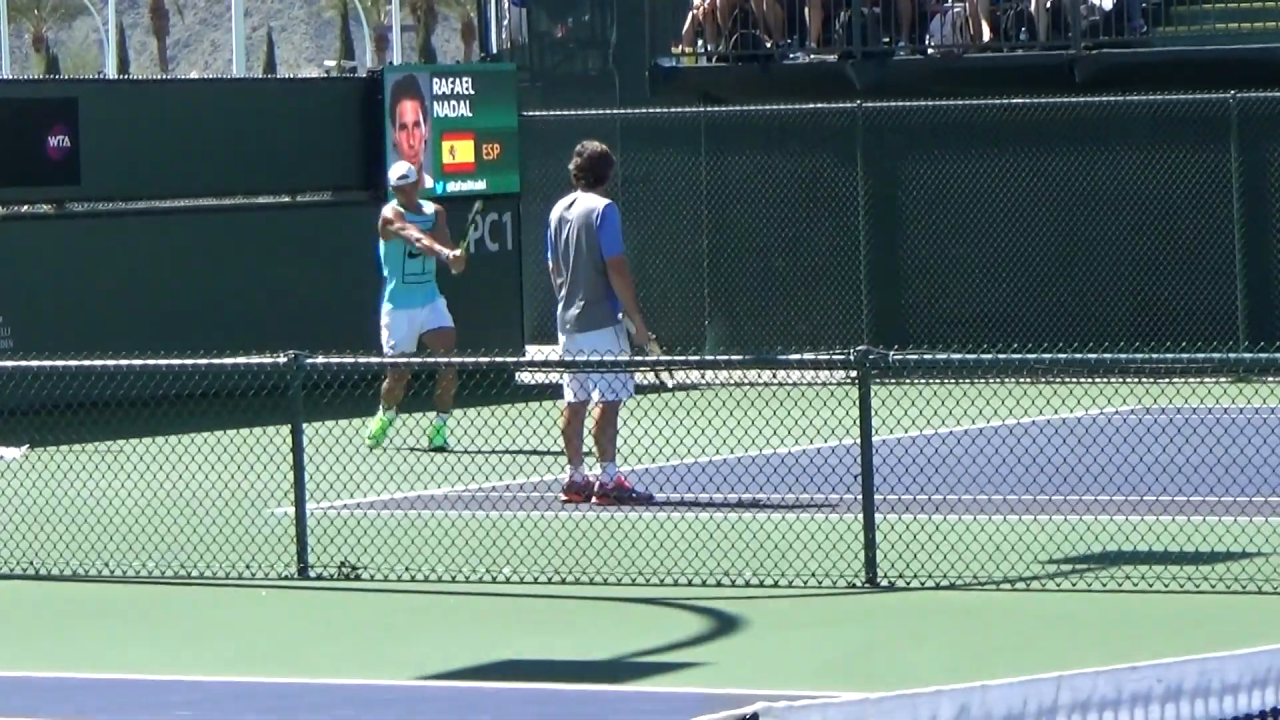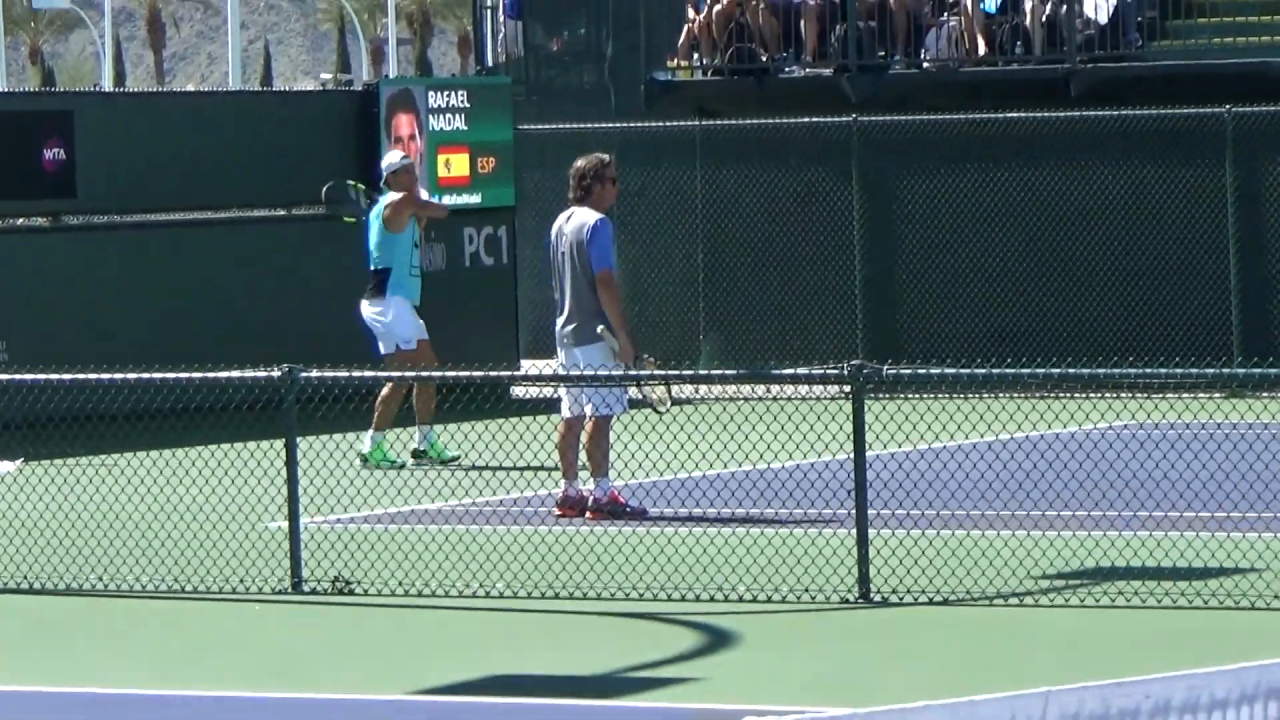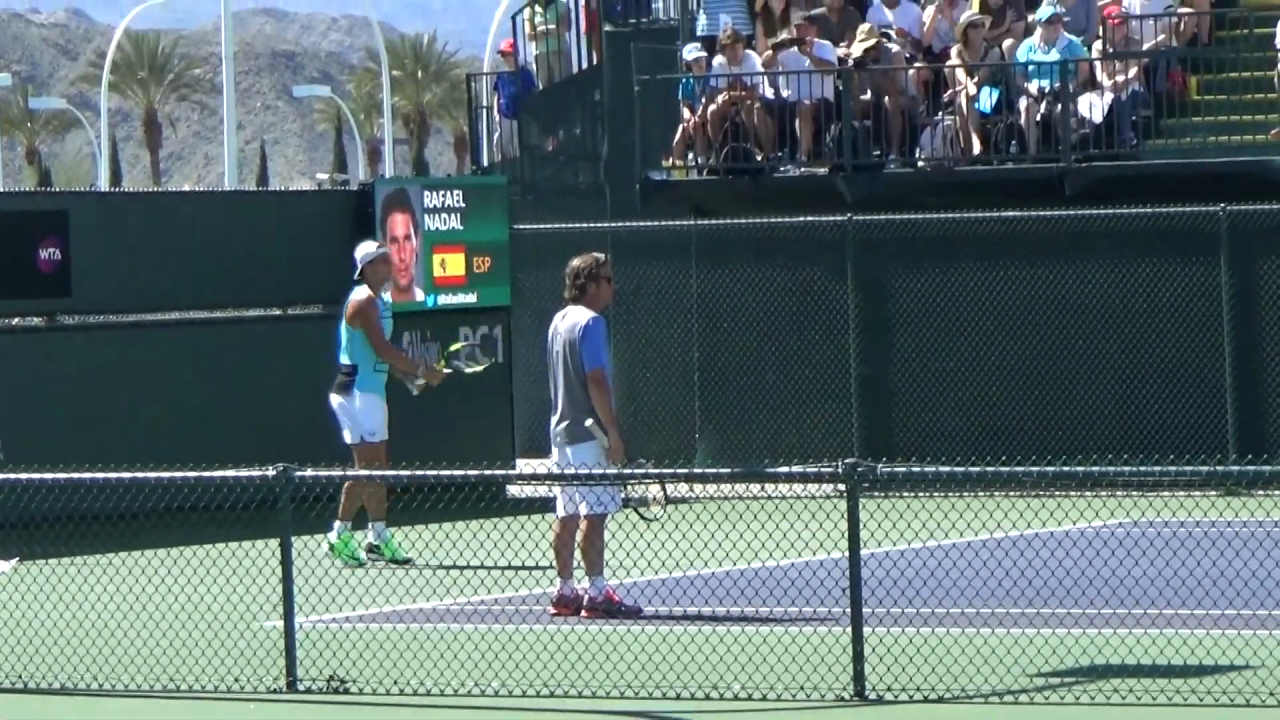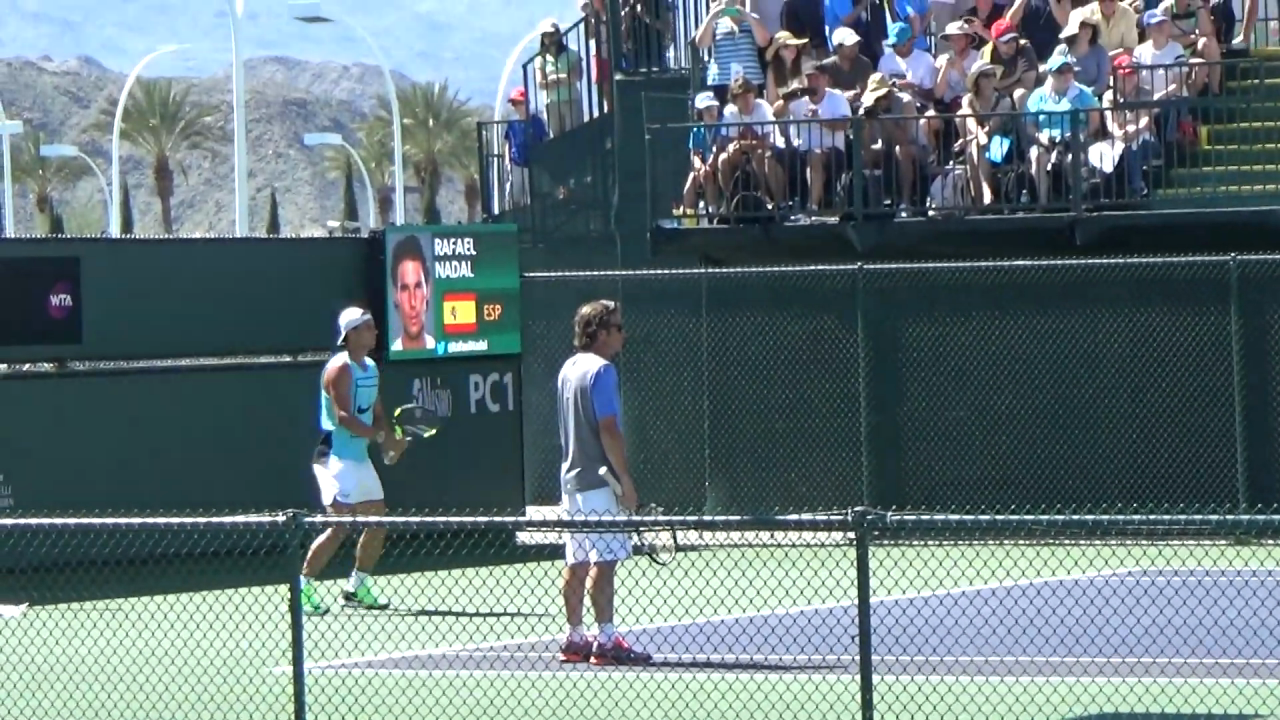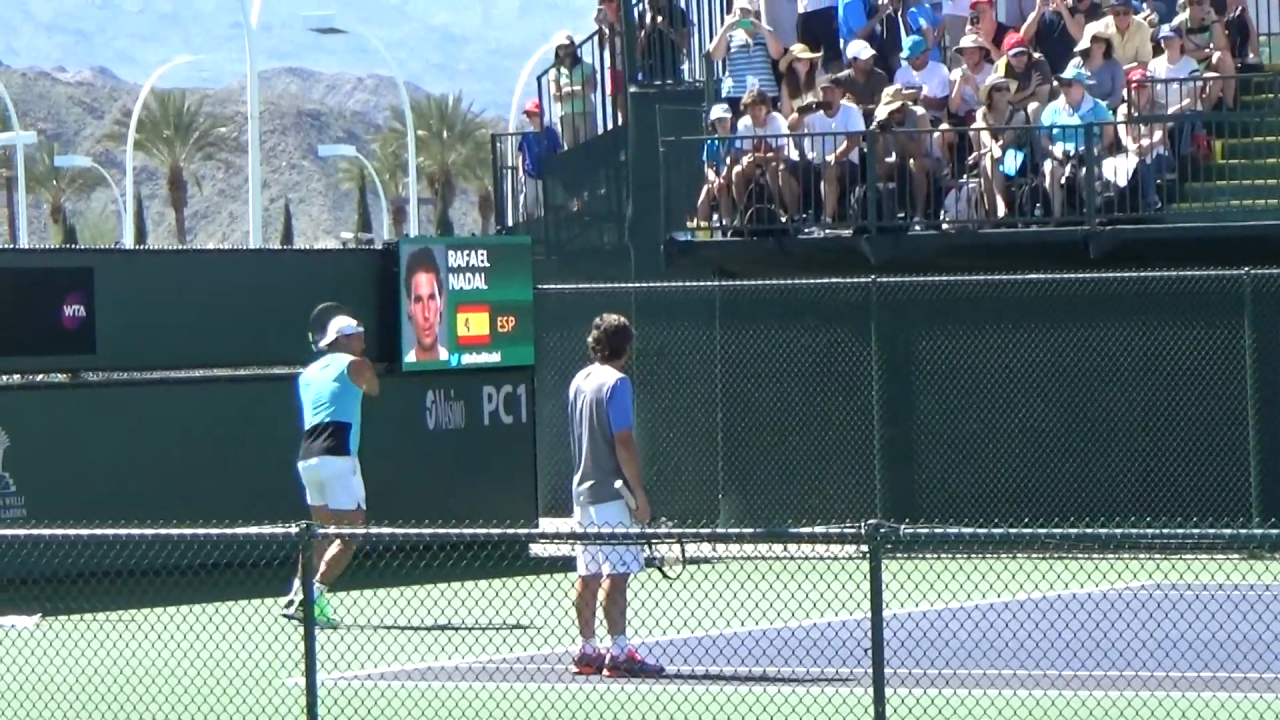
dt=0.5s
person 1, frame 1
left shoulder: (558, 210)
right shoulder: (604, 209)
right elbow: (616, 269)
right wrist: (636, 317)
left hip: (569, 321)
right hip: (601, 322)
left knee: (574, 402)
right knee: (608, 400)
left ankle: (576, 479)
right ankle: (608, 482)
person 1, frame 2
left shoulder: (561, 223)
right shoulder: (597, 223)
right elbow: (605, 284)
right wrist: (623, 335)
left hip: (567, 334)
right hip: (596, 336)
left knee: (571, 415)
right knee: (600, 415)
left ankle: (570, 494)
right ankle: (602, 496)
person 1, frame 3
left shoulder: (559, 321)
right shoulder: (590, 322)
right elbow: (596, 383)
right wrist: (613, 433)
left hip: (563, 431)
right hip: (588, 435)
left knee: (567, 515)
right knee: (594, 514)
left ankle: (565, 593)
right ankle: (597, 595)
person 1, frame 4
left shoulder: (569, 368)
right shoulder: (601, 370)
right elbow: (608, 430)
right wrist: (625, 479)
left hip: (573, 477)
right hip: (599, 481)
left knee: (576, 561)
right knee: (604, 561)
left ankle: (575, 639)
right ankle: (606, 642)
person 1, frame 5
left shoulder: (579, 381)
right shoulder: (616, 382)
right elbow: (623, 443)
right wrist: (639, 492)
left hip: (584, 489)
right hip: (611, 493)
left knee: (588, 574)
right knee: (617, 574)
left ankle: (587, 651)
right ankle: (619, 654)
person 2, frame 1
left shoulder: (434, 212)
right shoulder: (390, 215)
left elbow: (444, 242)
right elbow: (417, 237)
left wrist: (454, 255)
right wrist: (444, 252)
left hip: (430, 301)
right hip: (398, 305)
right knee: (398, 375)
left ankle: (439, 428)
right ankle: (386, 415)
person 2, frame 2
left shoulder: (393, 206)
right shoulder: (402, 201)
right elbow: (441, 211)
right wrist: (426, 206)
left hip: (401, 302)
right hip: (387, 301)
left knee: (426, 370)
left ankle: (426, 443)
right ankle: (373, 446)
person 2, frame 3
left shoulder: (380, 300)
right shoulder: (363, 300)
right elbow: (381, 350)
left wrist: (412, 376)
right wrist: (422, 371)
left hip: (373, 393)
right hip: (356, 393)
left knee: (379, 467)
right knee: (367, 466)
left ankle: (378, 539)
right ankle: (340, 535)
person 2, frame 4
left shoulder: (370, 367)
right shoulder: (341, 368)
left elbow: (377, 415)
right elbow: (344, 418)
left wrist: (387, 443)
right wrist: (385, 439)
left hip: (360, 459)
right hip: (336, 457)
left knee: (377, 523)
right knee: (340, 524)
left ankle: (358, 588)
right ankle: (303, 586)
person 2, frame 5
left shoulder: (309, 372)
right shoulder: (356, 364)
right elbow: (373, 388)
left hip: (309, 457)
right hip: (336, 457)
left knee: (323, 528)
left ankle: (299, 597)
right ankle: (314, 596)
